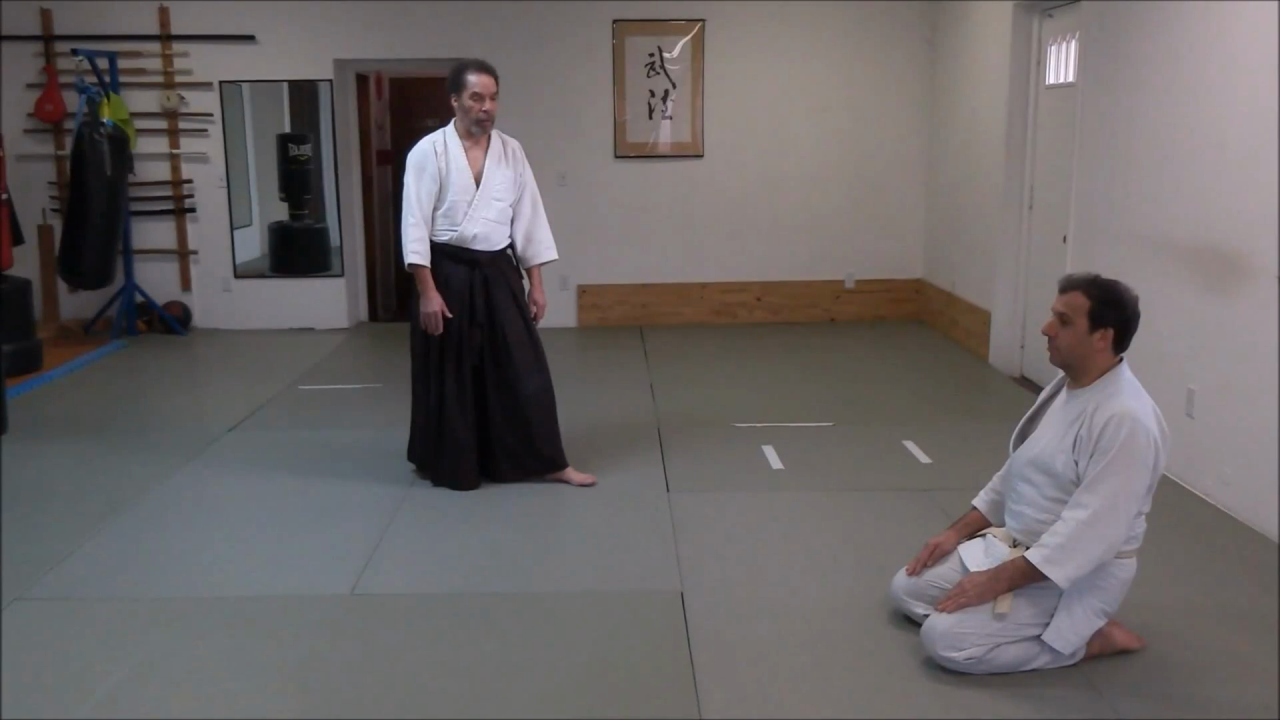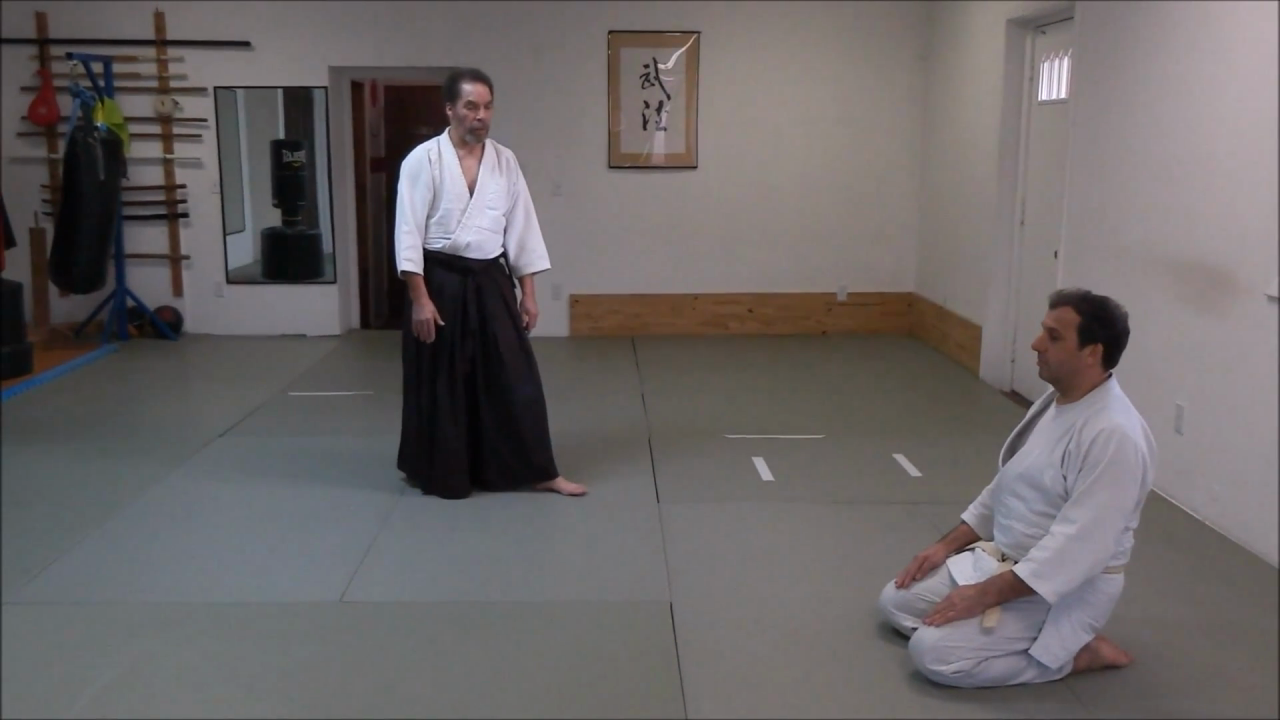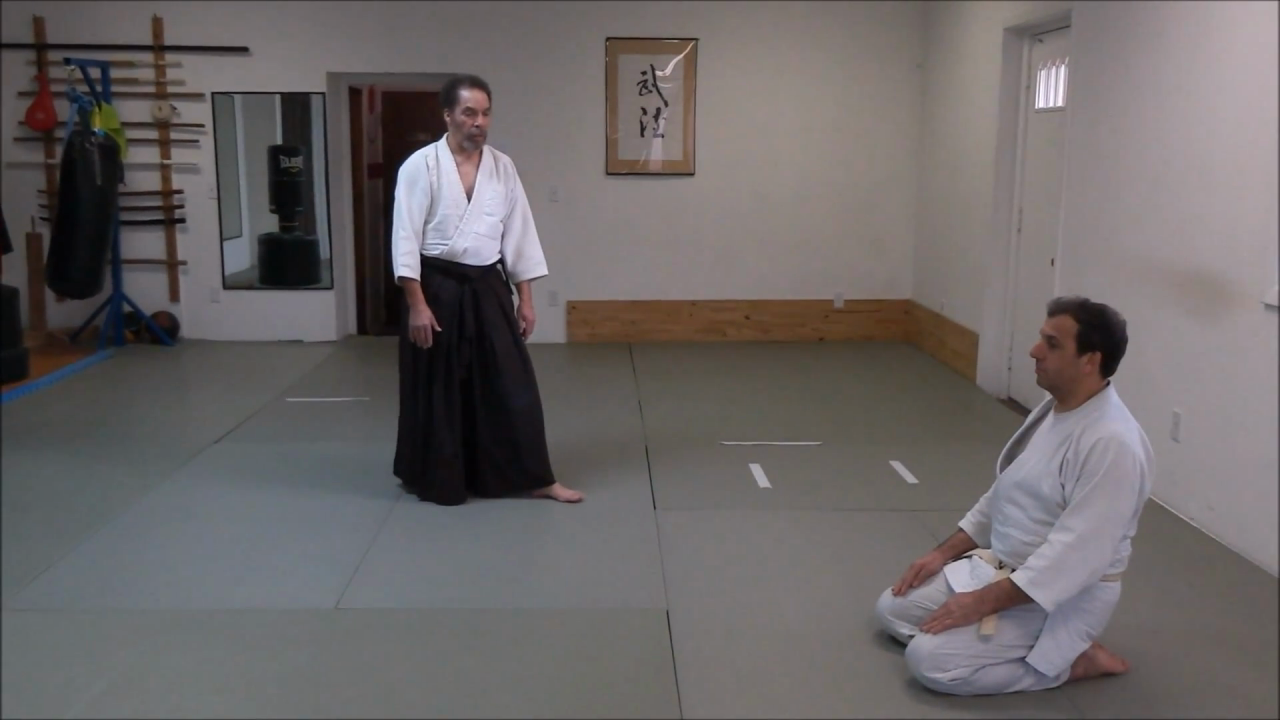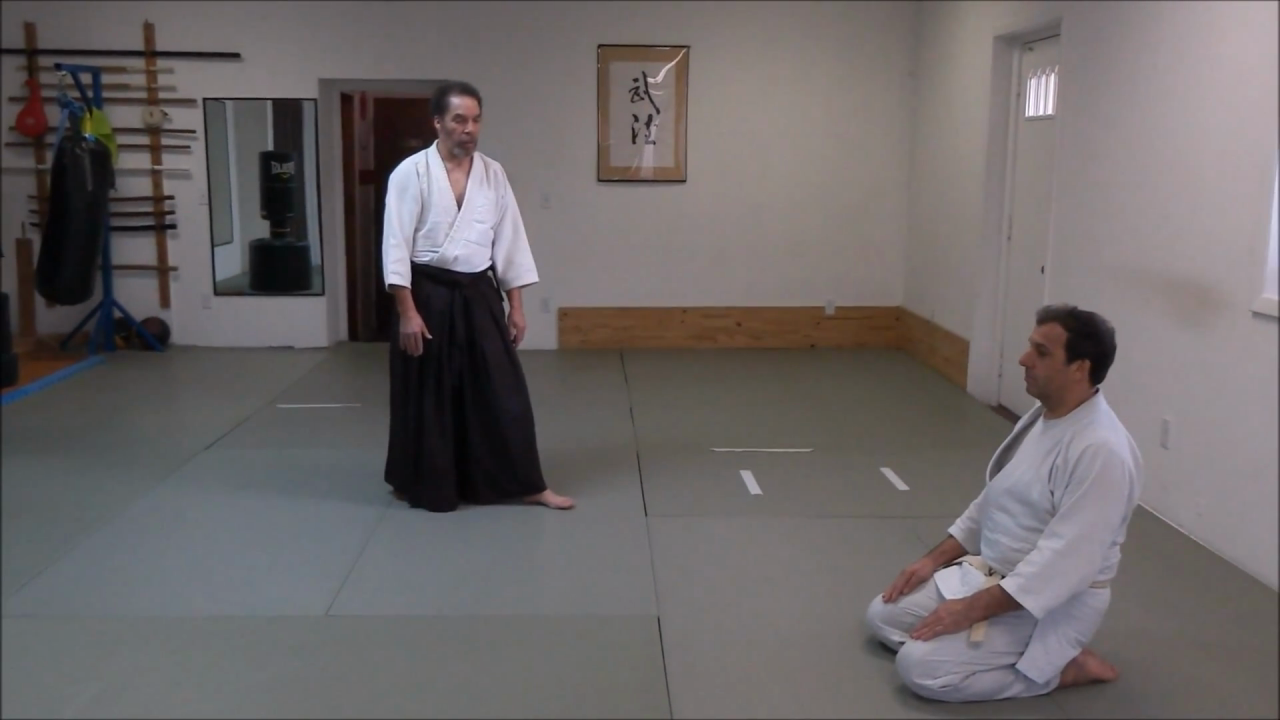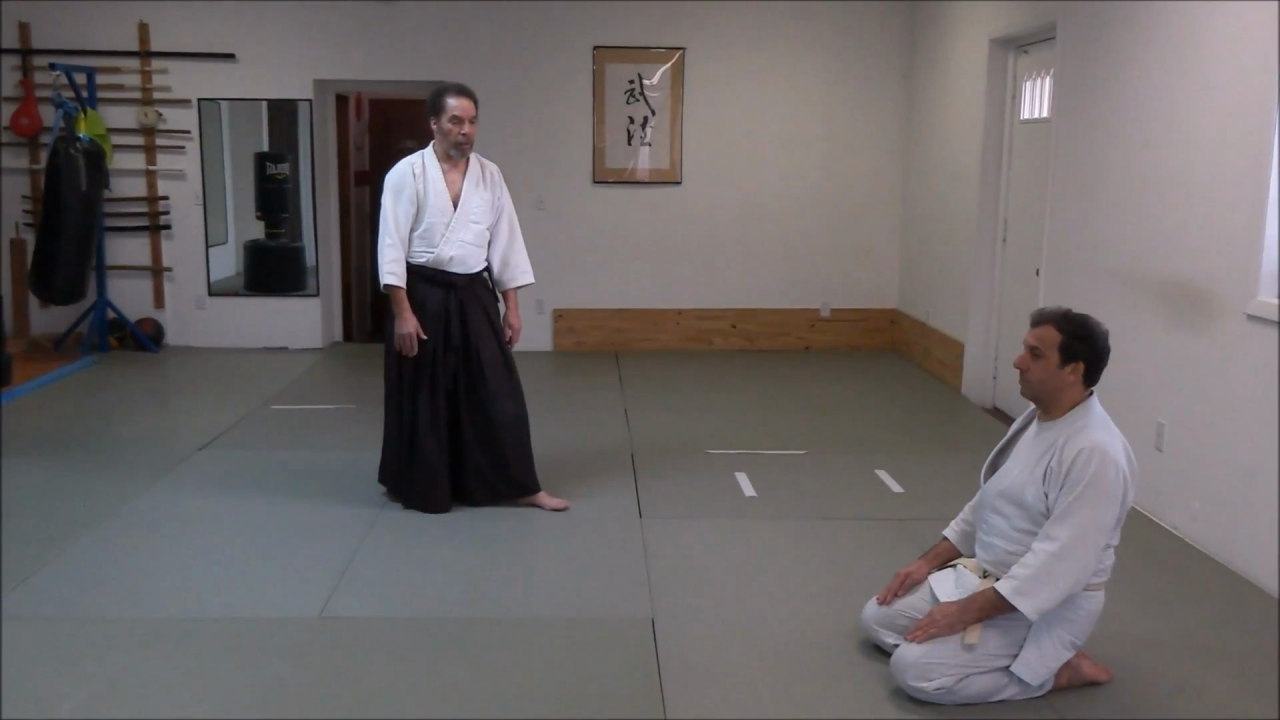
dt=1s
person 1, frame 1
left shoulder: (510, 150)
right shoulder: (429, 151)
left elbow: (528, 217)
right elbow: (415, 224)
left wrist: (536, 283)
right wrist: (427, 291)
left hip: (498, 274)
right hip: (447, 275)
left knee: (524, 371)
right knee: (448, 378)
left ankle: (549, 462)
right ankle: (449, 464)
person 1, frame 2
left shoulder: (504, 160)
right shoulder: (423, 160)
left elbow: (521, 227)
right elbow: (408, 232)
left wrist: (527, 292)
right wrist: (419, 299)
left hip: (491, 283)
right hip: (441, 283)
left knee: (516, 379)
right knee: (440, 385)
left ankle: (539, 471)
right ankle: (439, 472)
person 1, frame 3
left shoulder: (502, 166)
right shoulder: (421, 165)
left elbow: (518, 233)
right elbow: (406, 238)
left wrist: (525, 298)
right wrist: (417, 304)
left hip: (488, 289)
right hip: (437, 290)
left knee: (512, 385)
right knee: (437, 391)
left ankle: (537, 478)
right ankle: (436, 478)
person 1, frame 4
left shoulder: (493, 173)
right shoulder: (412, 173)
left elbow: (509, 240)
right elbow: (397, 245)
left wrist: (515, 305)
right wrist: (407, 312)
left hip: (479, 296)
right hip: (428, 297)
left knee: (504, 393)
right knee: (428, 399)
left ankle: (528, 485)
right ankle: (427, 485)
person 1, frame 5
left shoulder: (489, 174)
right shoulder: (408, 173)
left elbow: (505, 242)
right elbow: (392, 245)
left wrist: (511, 307)
right wrist: (402, 312)
left hip: (474, 297)
right hip: (423, 297)
left knee: (498, 394)
right knee: (422, 399)
left ankle: (522, 486)
right ankle: (421, 486)
person 2, frame 1
left shoulder: (1125, 420)
right shoulder: (1065, 385)
left elbow: (1091, 531)
right elbow: (1017, 472)
left wrist: (998, 581)
right wrist: (957, 532)
left hip: (1076, 573)
left knee: (946, 639)
right knee: (909, 589)
left ankle: (1089, 636)
right ankle: (1073, 625)
person 2, frame 2
left shoulder: (1113, 436)
right shoulder: (1055, 401)
left elbow: (1078, 546)
right elbow: (1007, 485)
left wrist: (985, 596)
right wrist: (947, 545)
left hip: (1064, 588)
left knee: (934, 652)
right knee: (898, 602)
left ankle: (1078, 651)
right ankle: (1062, 641)
person 2, frame 3
left shoulder: (1111, 443)
right shoulder: (1053, 409)
left elbow: (1075, 555)
right elbow: (1004, 493)
left wrist: (982, 603)
right wrist: (944, 552)
left hip: (1059, 596)
left knee: (931, 659)
right knee: (894, 609)
left ankle: (1074, 659)
person 2, frame 4
left shoulder: (1100, 451)
right shoulder: (1042, 416)
left elbow: (1064, 561)
right elbow: (994, 500)
left wrist: (972, 610)
right wrist: (934, 559)
left hip: (1050, 603)
left knee: (921, 666)
right knee: (885, 616)
left ankle: (1063, 665)
right ankle: (1043, 654)
person 2, frame 5
left shoulder: (1095, 454)
right shoulder: (1036, 419)
left elbow: (1059, 565)
right elbow: (988, 502)
left wrist: (966, 612)
right wrist: (929, 562)
left hip: (1045, 605)
left knee: (916, 669)
right knee: (879, 618)
left ankle: (1059, 668)
right ankle: (1043, 658)
